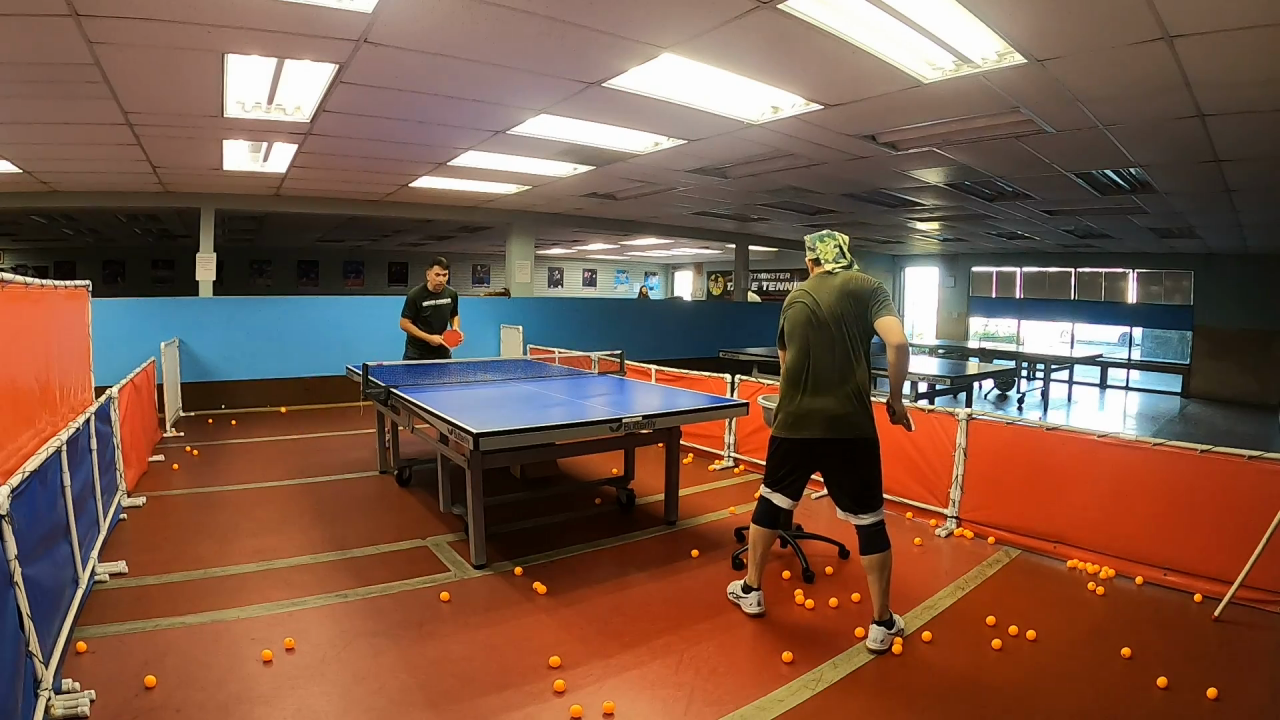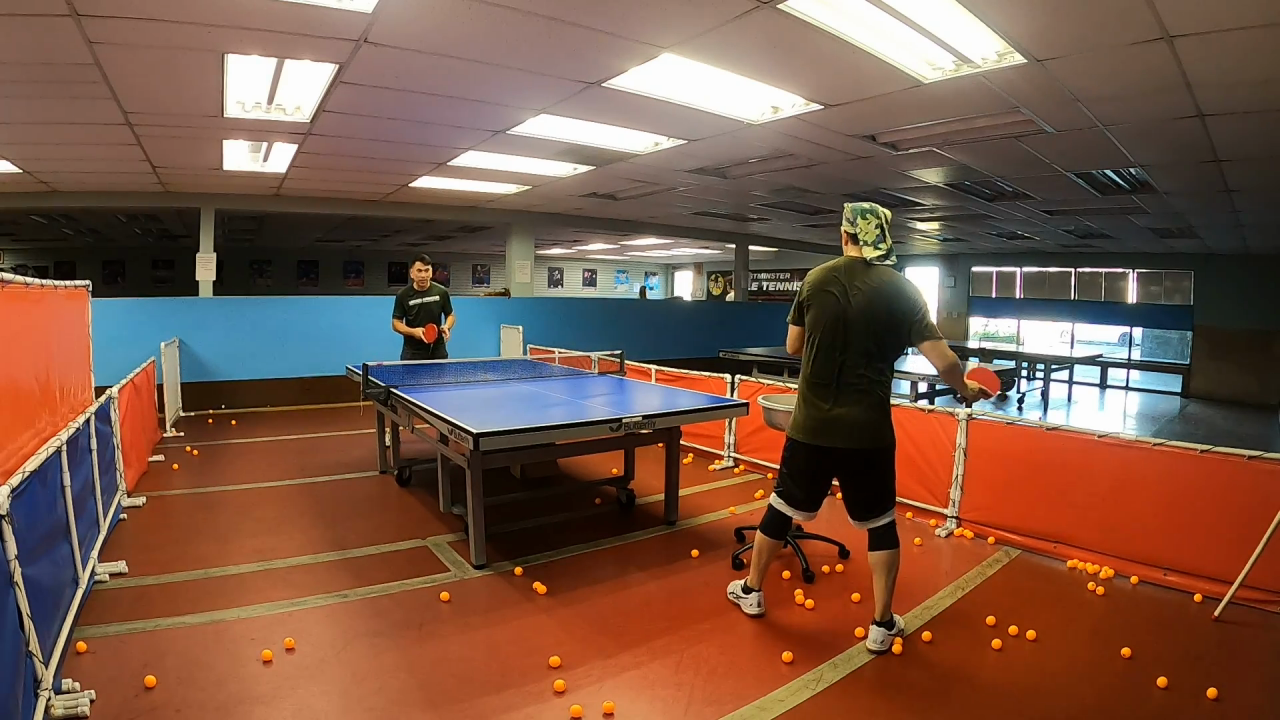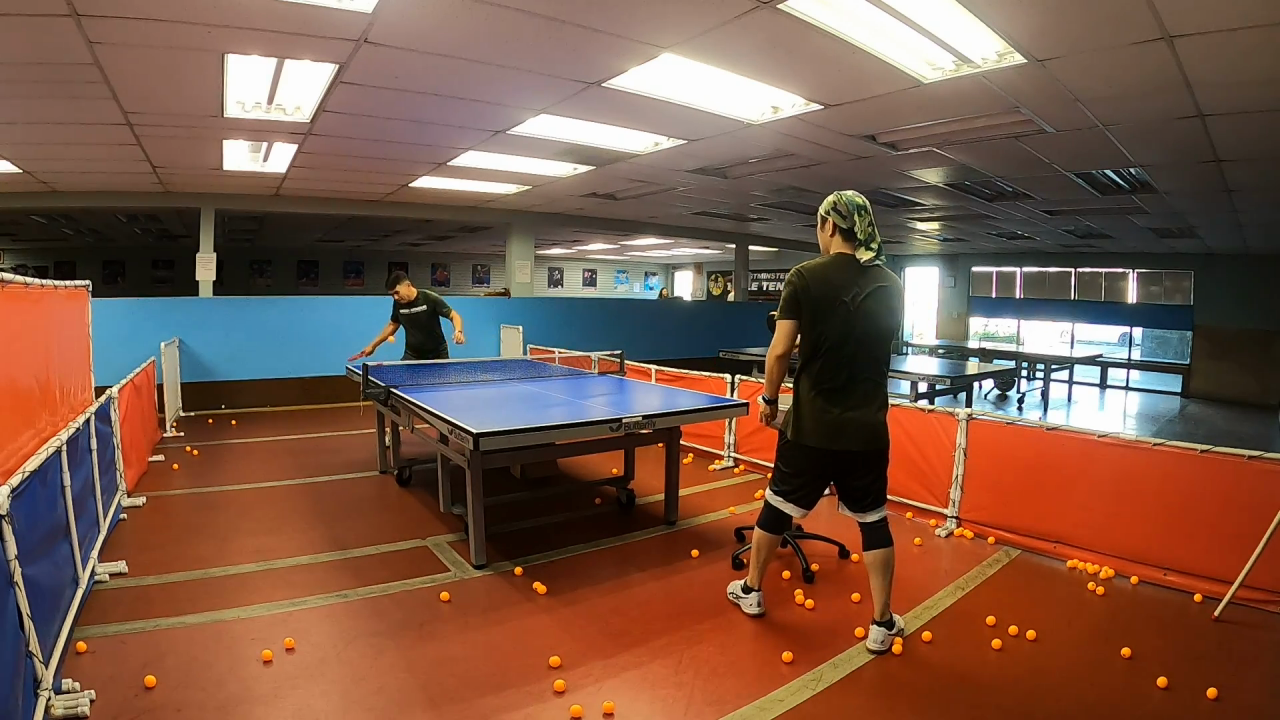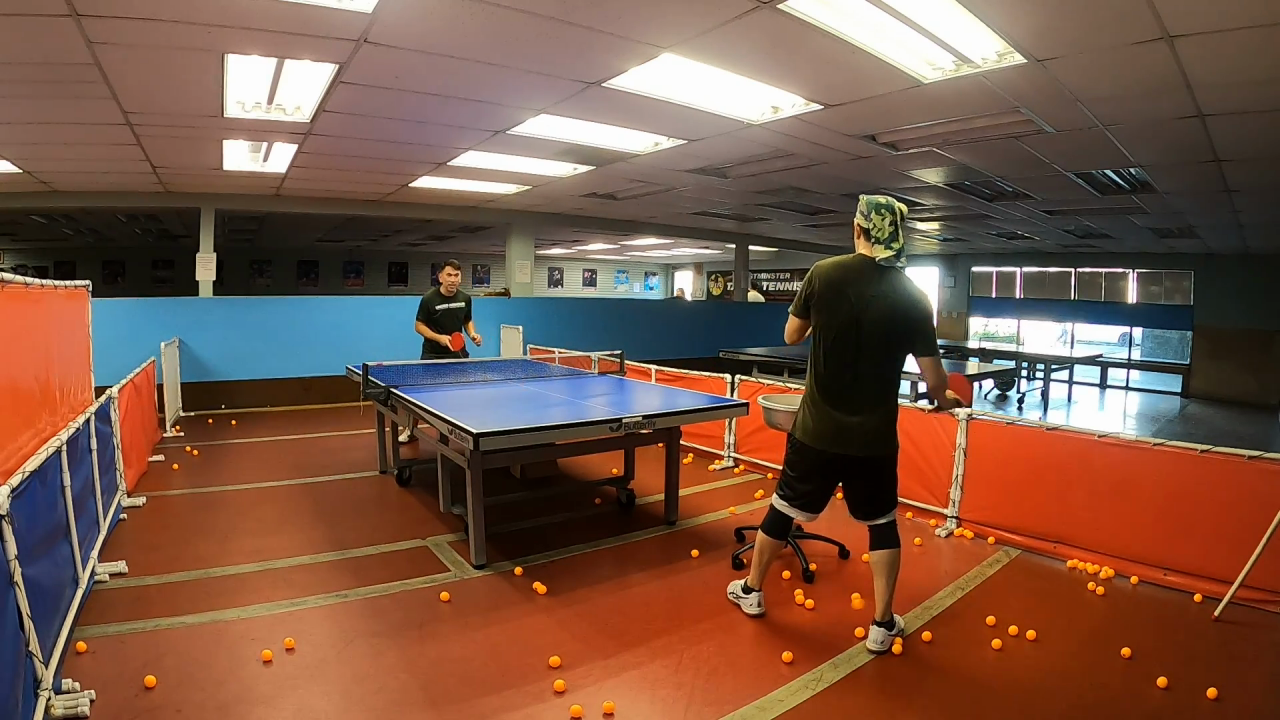
dt=1s
person 1, frame 1
left shoulder: (795, 298)
right shoulder: (866, 287)
right elbow: (897, 344)
right wrist: (896, 399)
left hip: (793, 420)
right hip: (849, 423)
left knee: (772, 501)
right knee: (869, 520)
left ankle: (751, 589)
right ankle: (881, 623)
person 1, frame 2
left shoulder: (816, 278)
right shoulder: (898, 288)
left elbow: (792, 347)
right elbow: (942, 360)
right wrist: (965, 389)
left hip: (811, 424)
right hip: (868, 429)
left knee: (782, 507)
right knee: (880, 523)
left ankle: (751, 590)
right ankle: (882, 624)
person 1, frame 3
left shoulder: (805, 276)
right shoulder: (890, 285)
left elbow: (780, 351)
left wrist: (768, 397)
left hip: (812, 424)
right hip: (867, 428)
left knee: (778, 506)
right knee: (873, 520)
left ankle: (751, 590)
right ankle: (882, 624)
person 1, frame 4
left shoulder: (823, 273)
right shoulder: (912, 297)
left elbow: (792, 335)
right elbow: (934, 377)
right wrist: (944, 400)
left hip: (817, 428)
right hip: (874, 436)
left knee: (784, 509)
right knee: (882, 524)
left ankle: (751, 590)
right ankle: (882, 625)
